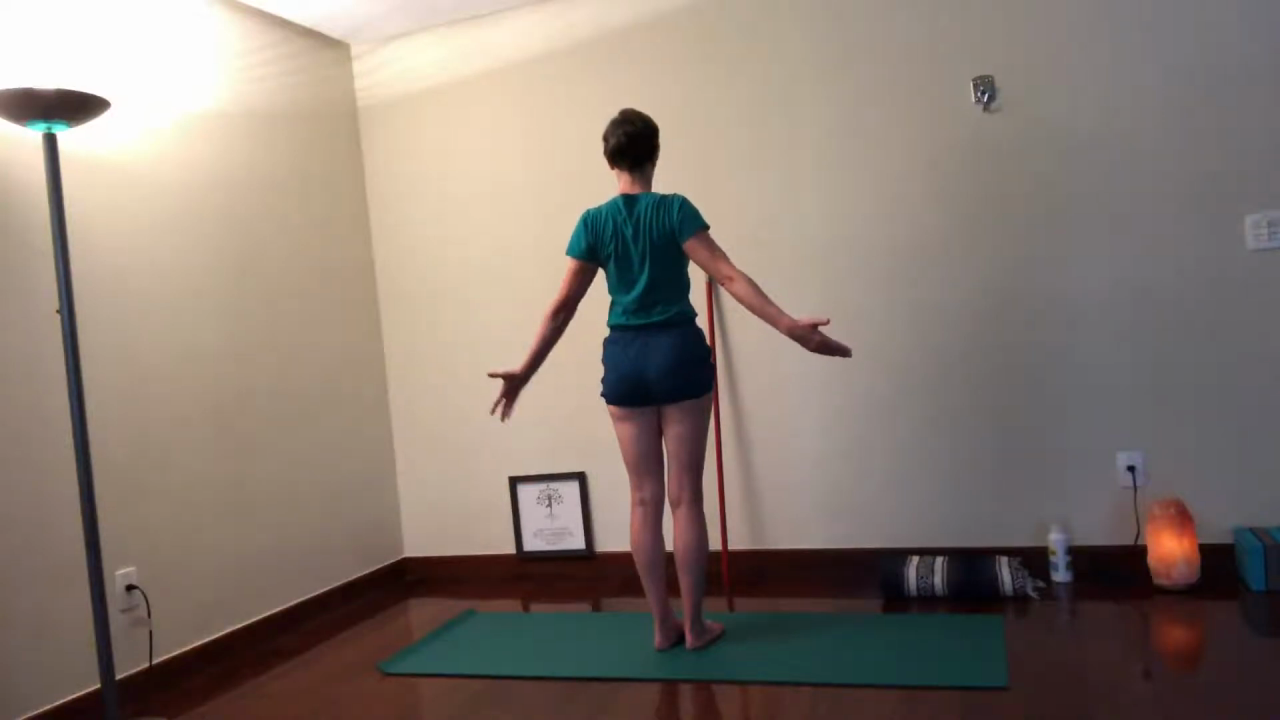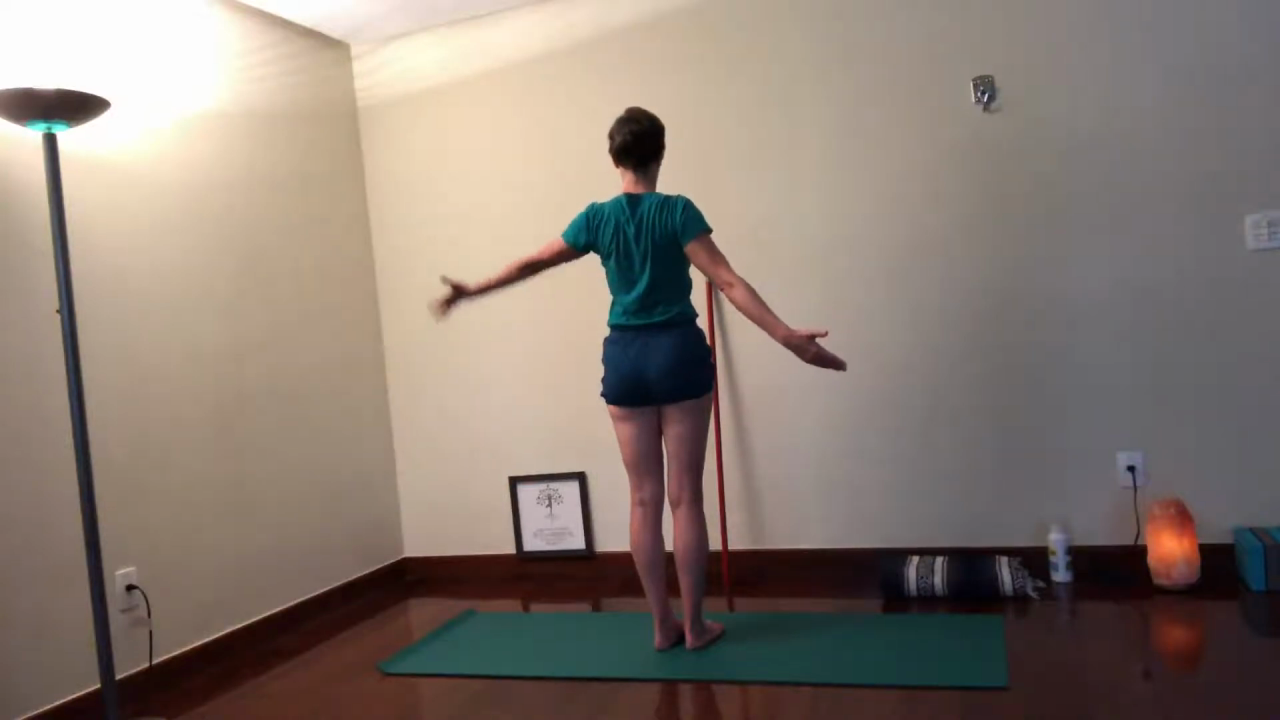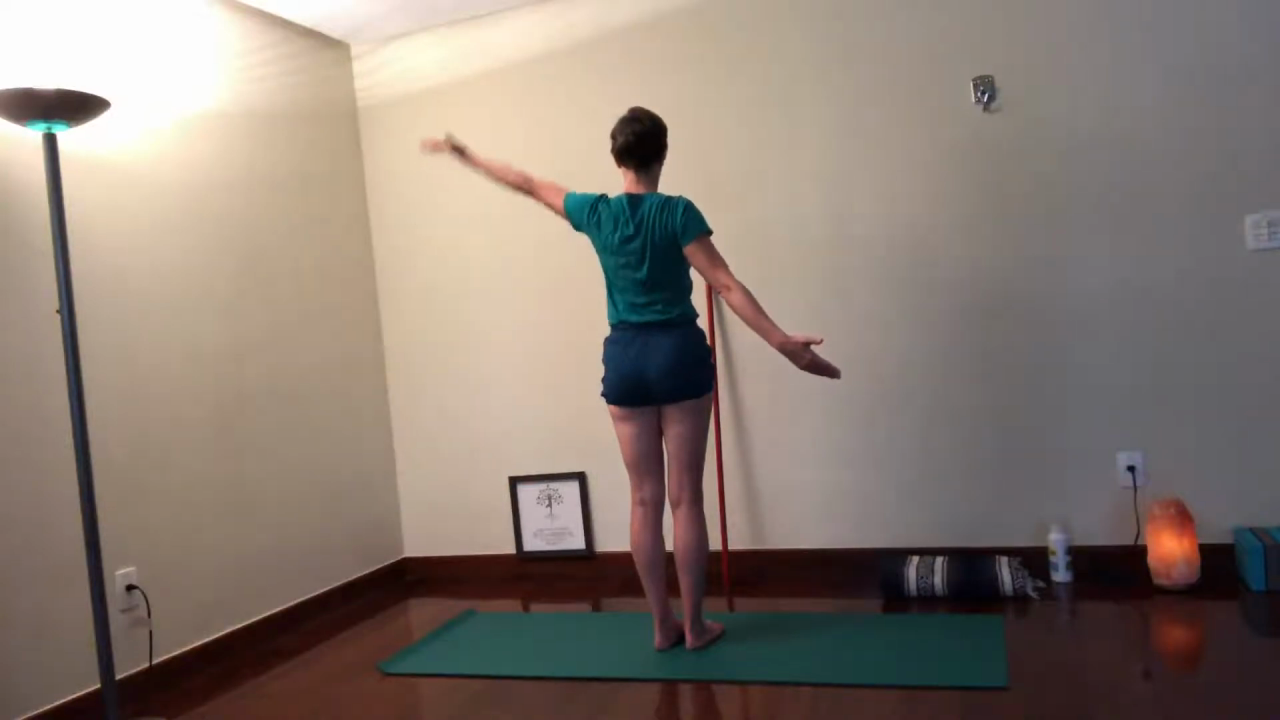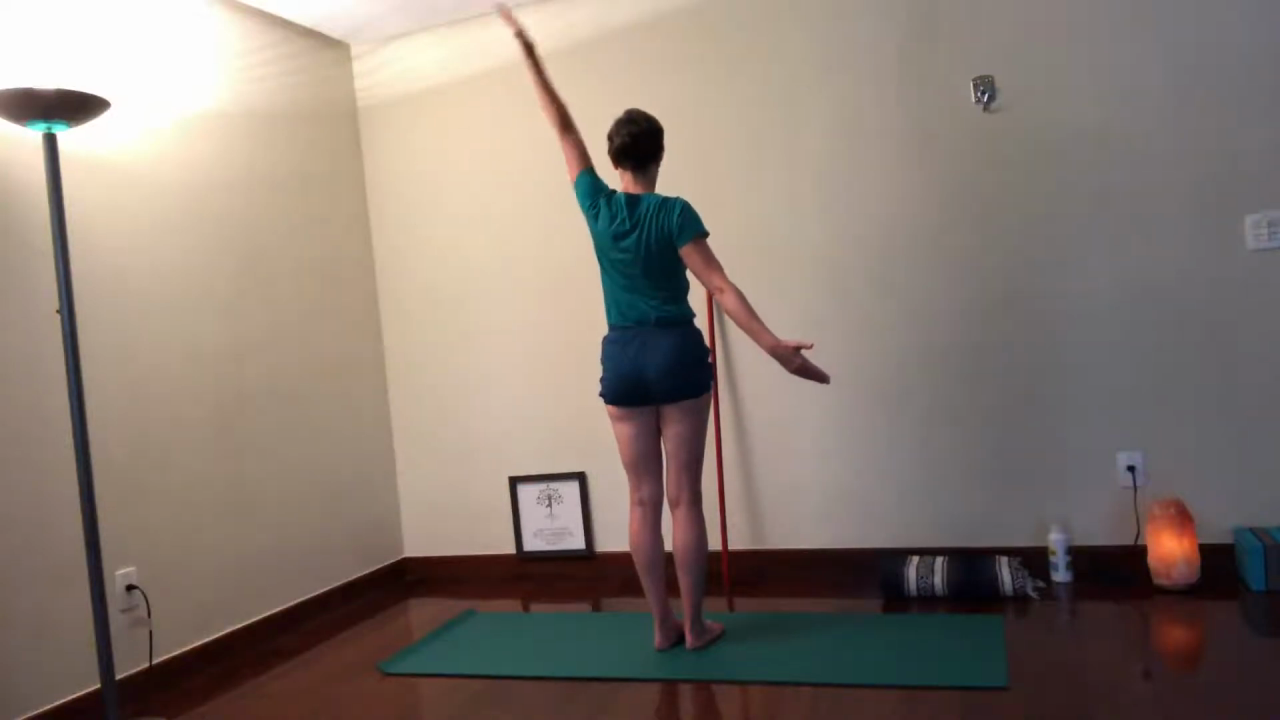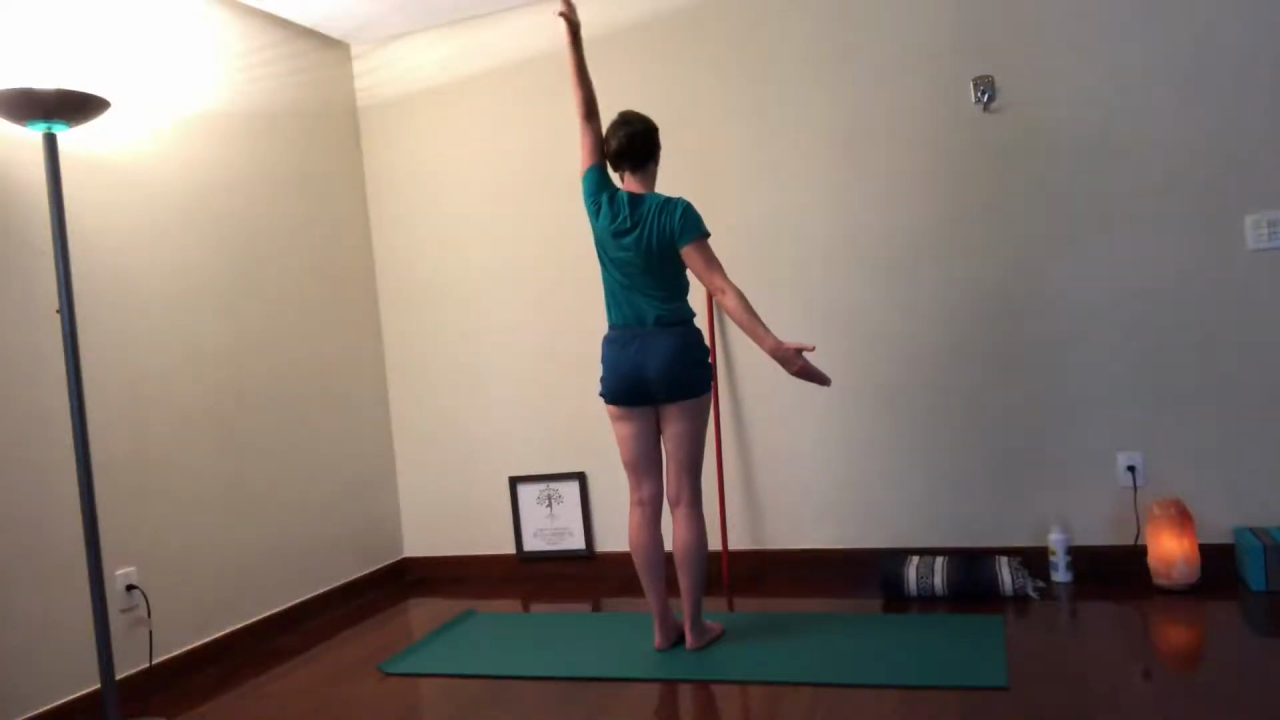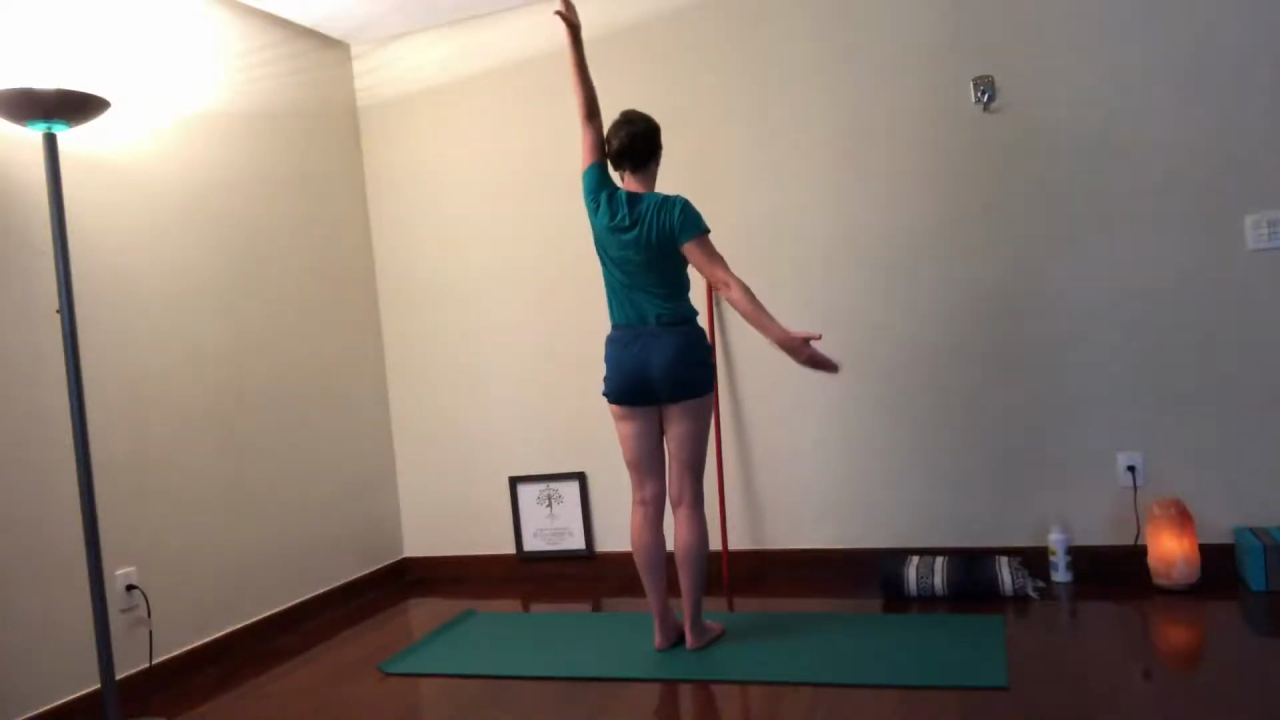
dt=0.4s
person 1, frame 1
left shoulder: (592, 223)
right shoulder: (674, 210)
left elbow: (563, 307)
right elbow: (728, 276)
left wrist: (525, 372)
right wrist: (791, 327)
left hip: (623, 359)
right hip: (678, 351)
left knee: (644, 499)
right knee: (686, 496)
left ankle: (663, 624)
right ankle: (695, 624)
person 1, frame 2
left shoulder: (596, 218)
right shoulder: (677, 211)
left elbow: (531, 264)
right elbow: (728, 282)
left wrist: (470, 291)
right wrist: (788, 337)
left hip: (623, 358)
right hip: (678, 351)
left knee: (644, 499)
right knee: (686, 496)
left ankle: (662, 625)
right ankle: (695, 624)
person 1, frame 3
left shoulder: (596, 212)
right shoulder: (677, 212)
left elbow: (527, 185)
right elbow: (726, 285)
left wrist: (463, 154)
right wrist: (782, 342)
left hip: (623, 359)
right hip: (678, 353)
left knee: (644, 499)
right knee: (685, 497)
left ankle: (663, 626)
right ankle: (694, 625)
person 1, frame 4
left shoulder: (597, 206)
right shoulder: (674, 214)
left elbow: (563, 130)
right elbow: (719, 288)
right wrist: (775, 347)
left hip: (621, 358)
right hip: (676, 354)
left knee: (643, 499)
right knee: (684, 498)
left ankle: (662, 625)
right ankle: (695, 625)
person 1, frame 5
left shoulder: (600, 204)
right shoulder: (675, 213)
left elbow: (587, 119)
right elbow: (721, 288)
right wrist: (776, 348)
left hip: (620, 359)
right hip: (675, 354)
left knee: (643, 499)
right knee: (685, 498)
left ankle: (662, 625)
right ankle: (694, 625)
person 1, frame 6
left shoulder: (599, 204)
right shoulder: (674, 211)
left elbow: (587, 118)
right elbow: (724, 281)
right wrist: (782, 337)
left hip: (624, 357)
right hip: (677, 353)
left knee: (646, 498)
right knee: (685, 496)
left ankle: (662, 624)
right ankle: (694, 624)
